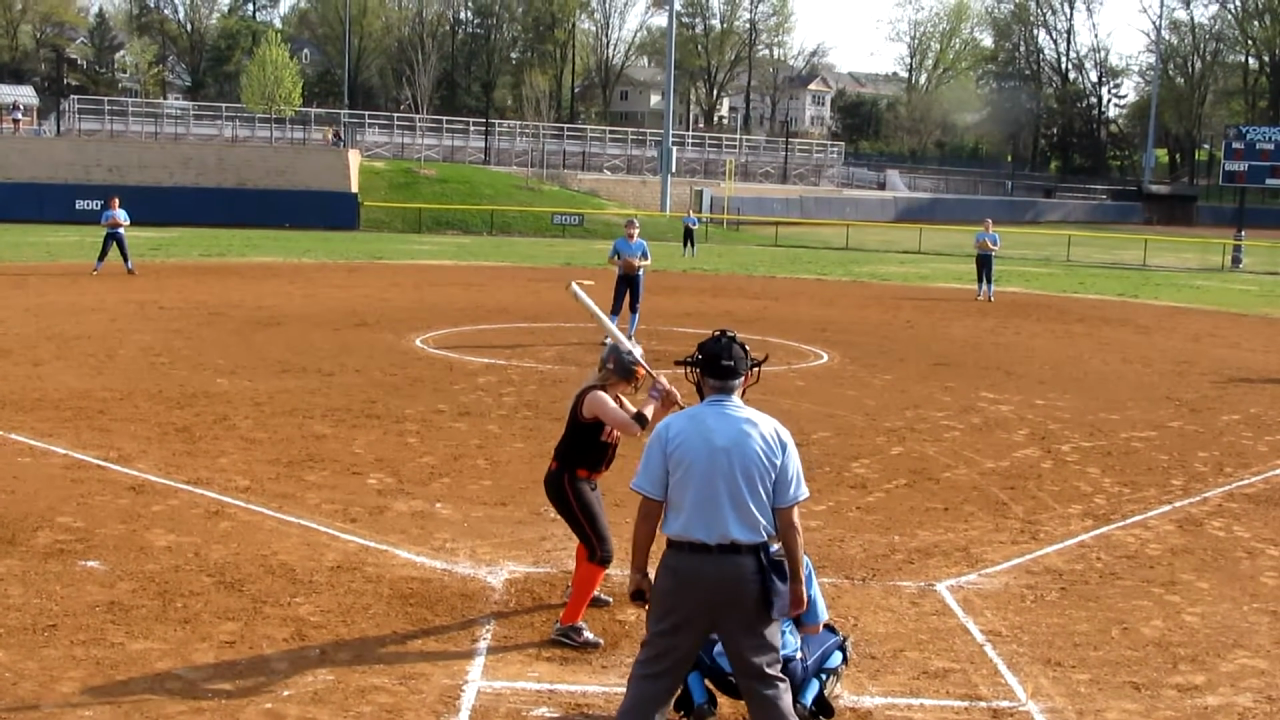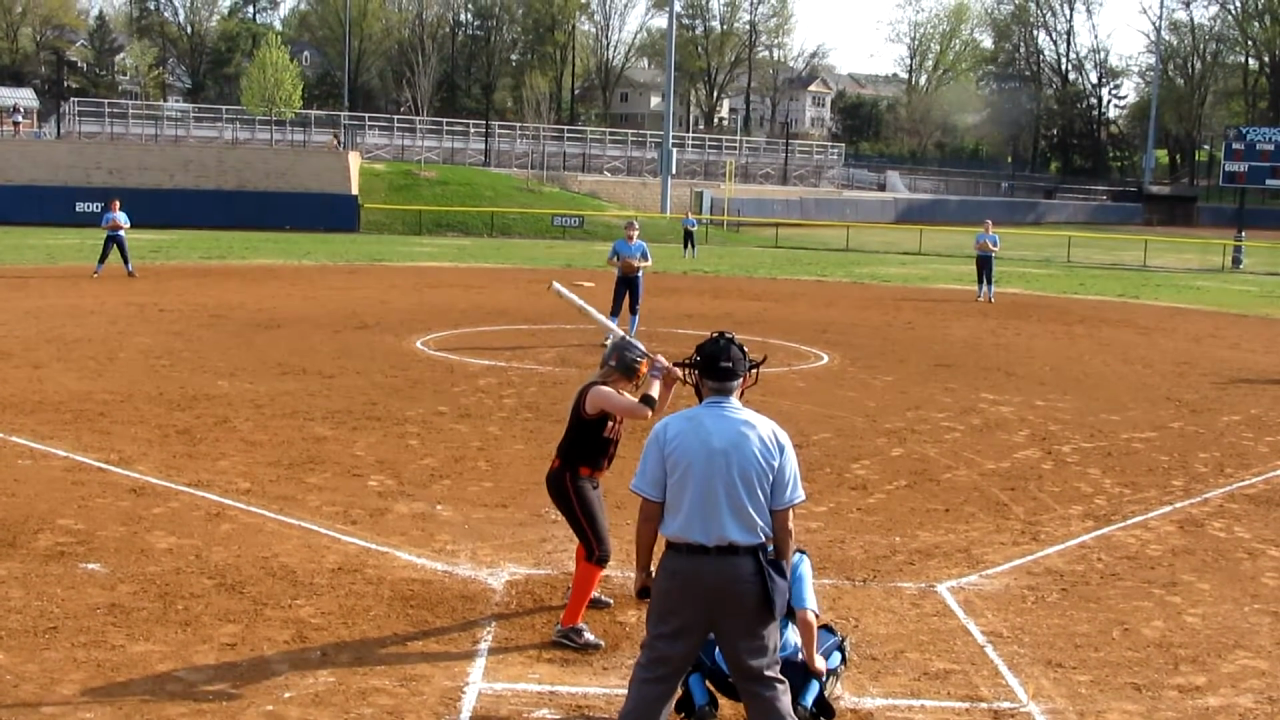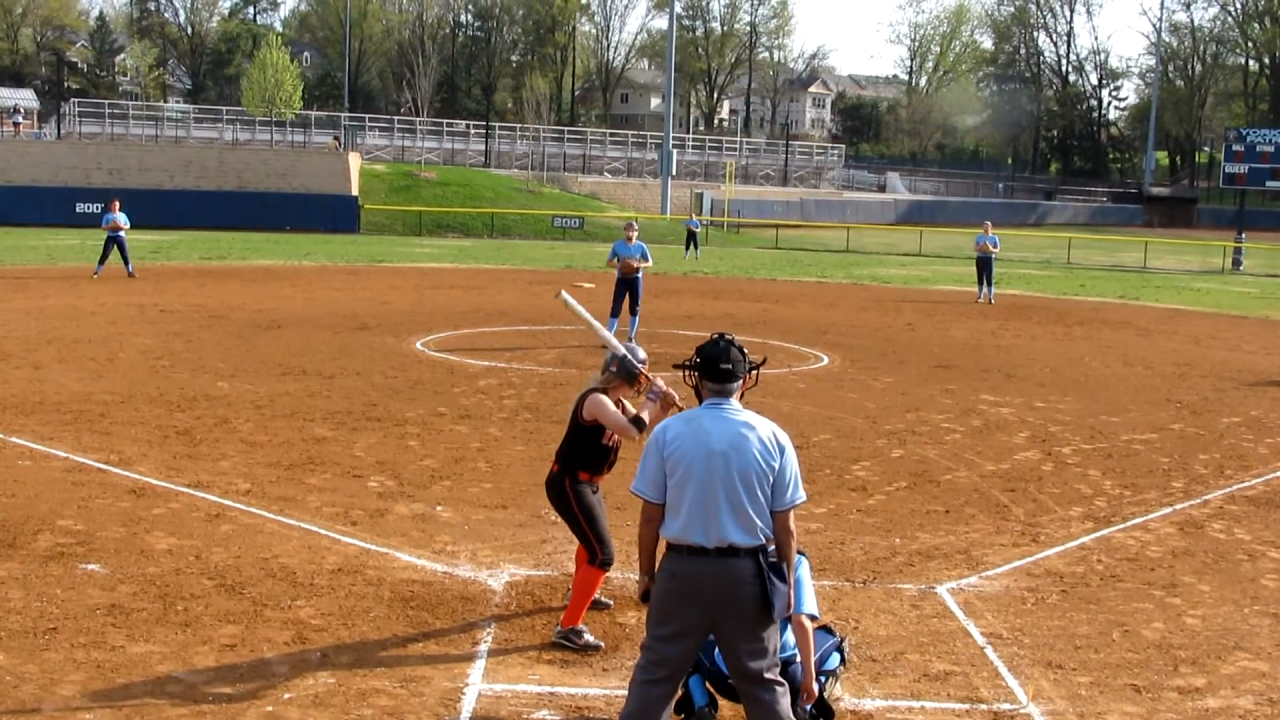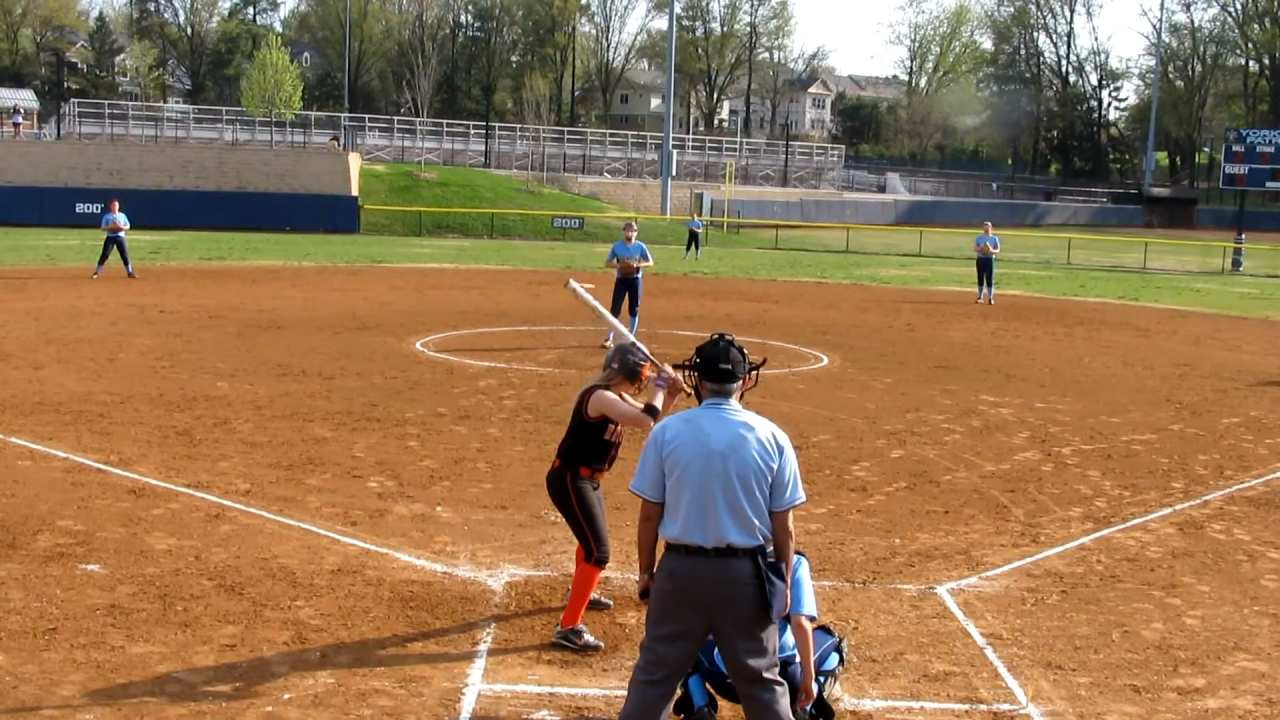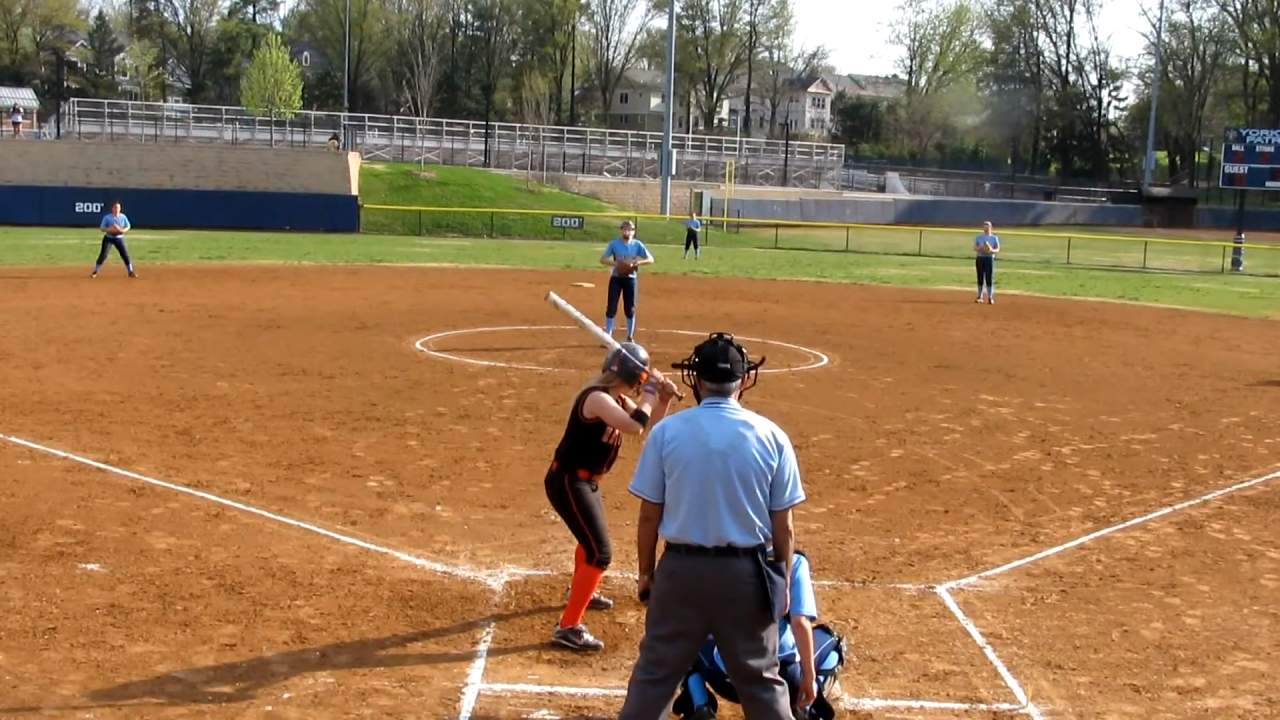
dt=0.5s
person 1, frame 1
left shoulder: (671, 429)
right shoulder: (773, 433)
left elbow: (649, 512)
right elbow: (788, 521)
left wrist: (638, 571)
right wrist: (796, 578)
left hip: (683, 565)
right hip: (747, 568)
left knee: (656, 668)
right knee: (763, 675)
person 1, frame 2
left shoulder: (668, 430)
right shoulder: (772, 435)
left elbow: (650, 514)
right elbow: (783, 524)
left wrist: (642, 570)
right wrist: (781, 577)
left hip: (682, 567)
right hip: (746, 570)
left knee: (656, 669)
right knee: (761, 676)
person 1, frame 3
left shoulder: (668, 432)
right shoulder: (772, 437)
left elbow: (651, 516)
right elbow: (784, 526)
left wrist: (646, 573)
right wrist: (787, 581)
left hip: (682, 568)
right hip: (747, 572)
left knee: (656, 671)
right knee: (761, 677)
person 1, frame 4
left shoulder: (667, 431)
right shoulder: (771, 437)
left elbow: (650, 515)
right elbow: (783, 527)
left wrist: (646, 571)
right wrist: (784, 582)
left hip: (681, 569)
right hip: (745, 572)
left knee: (655, 671)
right knee: (760, 677)
person 1, frame 5
left shoulder: (666, 431)
right shoulder: (770, 436)
left elbow: (649, 516)
right elbow: (783, 526)
left wrist: (646, 572)
right wrist: (782, 580)
left hip: (681, 568)
right hip: (745, 572)
left knee: (655, 672)
right knee: (760, 678)
person 2, frame 1
left shoulder: (612, 399)
right shoulder: (596, 397)
left elbow: (647, 423)
right elbow: (633, 428)
left wrist: (665, 404)
right wrist: (654, 395)
left hip: (582, 480)
right hip: (568, 481)
left knee: (593, 534)
right knee: (601, 550)
left ankle: (579, 590)
right ankle: (568, 624)
person 2, frame 2
left shoulder: (612, 394)
right shoulder: (598, 393)
left elbow: (651, 410)
right elbow: (644, 411)
left wrist: (667, 385)
right wrist: (656, 375)
left hip: (586, 478)
right hip: (570, 479)
left knee: (592, 537)
right knee: (599, 551)
left ankle: (581, 592)
right ankle: (569, 626)
person 2, frame 3
left shoulder: (615, 401)
right shoulder: (596, 400)
left elbow: (646, 427)
right elbow: (632, 432)
left wrist: (663, 406)
right wrist: (651, 398)
left hip: (585, 482)
right hip: (569, 484)
left knee: (593, 538)
right knee: (602, 554)
left ankle: (580, 593)
right ankle: (568, 627)
person 2, frame 4
left shoulder: (614, 396)
right shoulder: (600, 397)
left elbow: (650, 416)
right elbow: (646, 420)
left wrist: (671, 394)
right wrist: (660, 385)
left hip: (587, 478)
right hip: (570, 480)
left knee: (592, 537)
right knee: (598, 552)
left ankle: (581, 593)
right ankle: (568, 627)
person 2, frame 5
left shoulder: (615, 399)
right shoulder: (597, 398)
left elbow: (648, 422)
right elbow: (634, 427)
left wrist: (663, 398)
right wrist: (650, 391)
left hip: (584, 481)
right hip: (568, 482)
left knee: (592, 538)
right knee: (600, 553)
left ankle: (580, 592)
right ankle: (567, 627)
